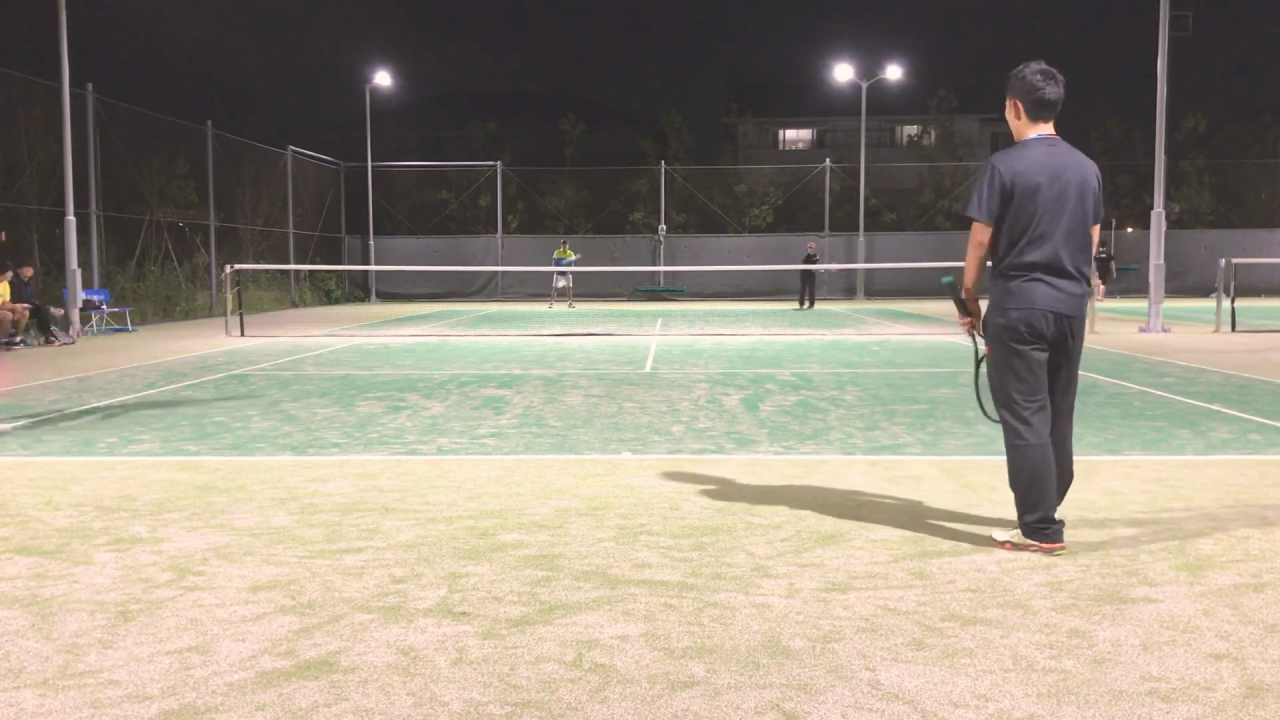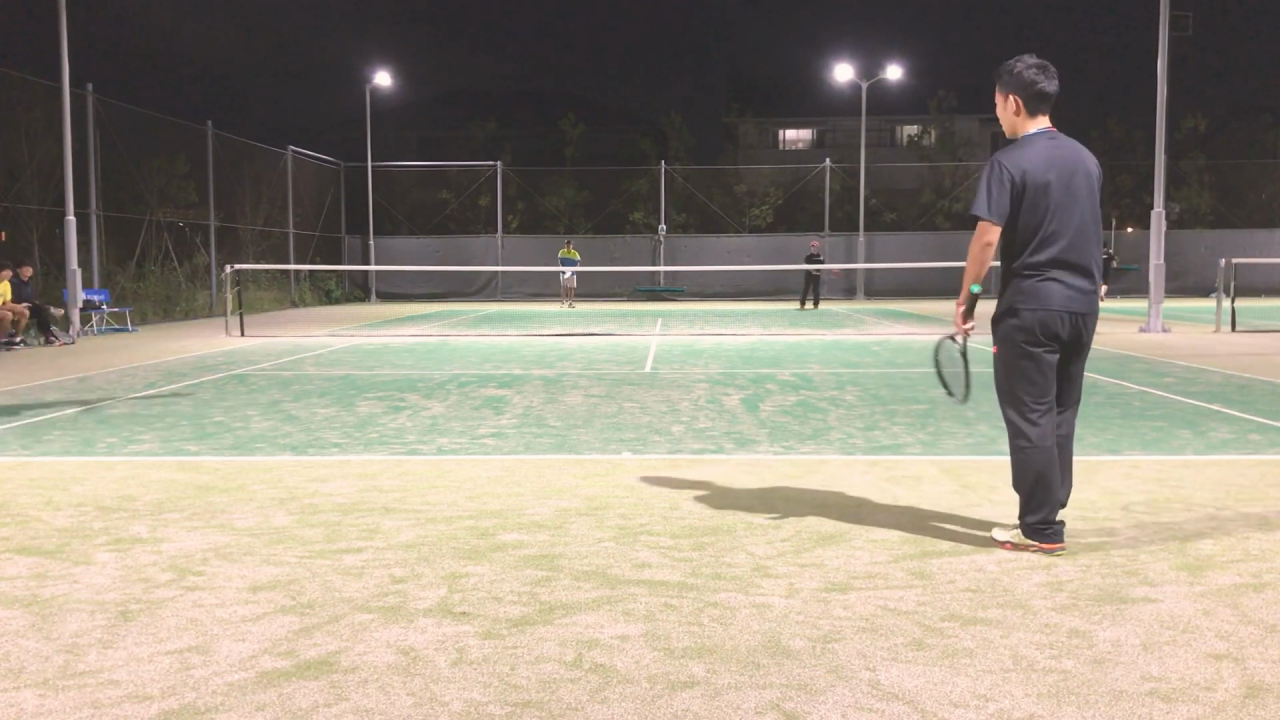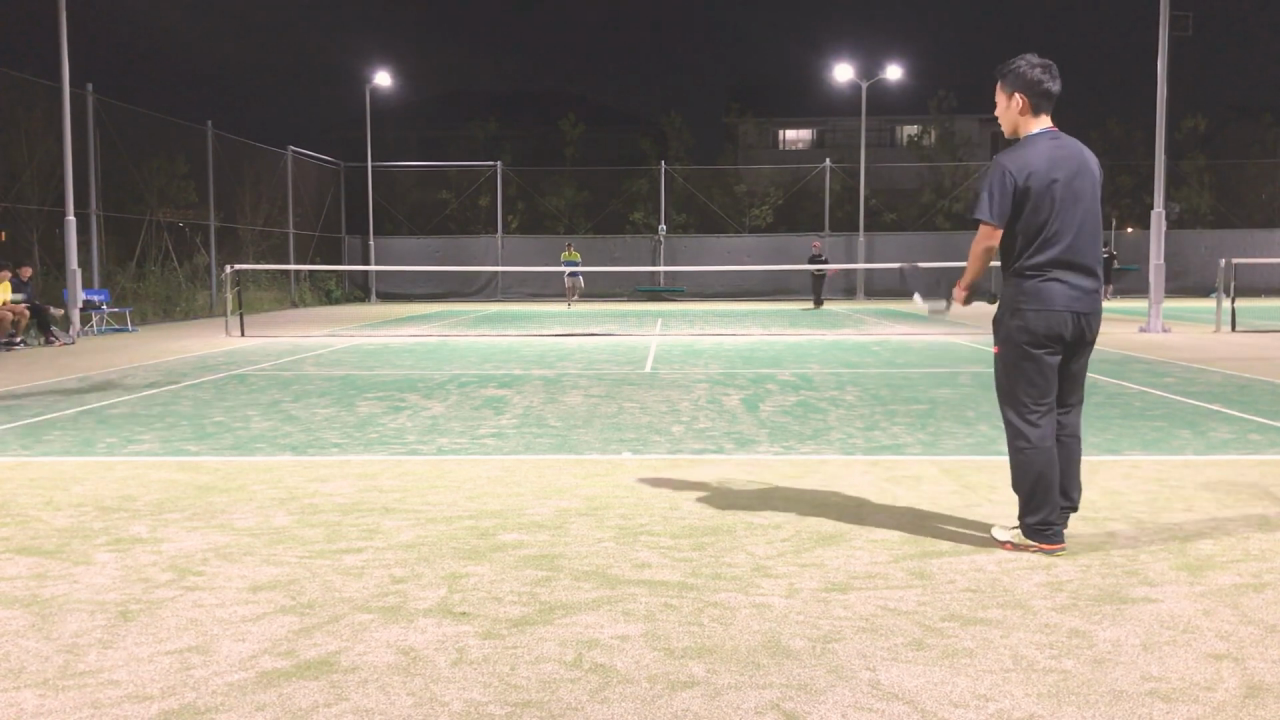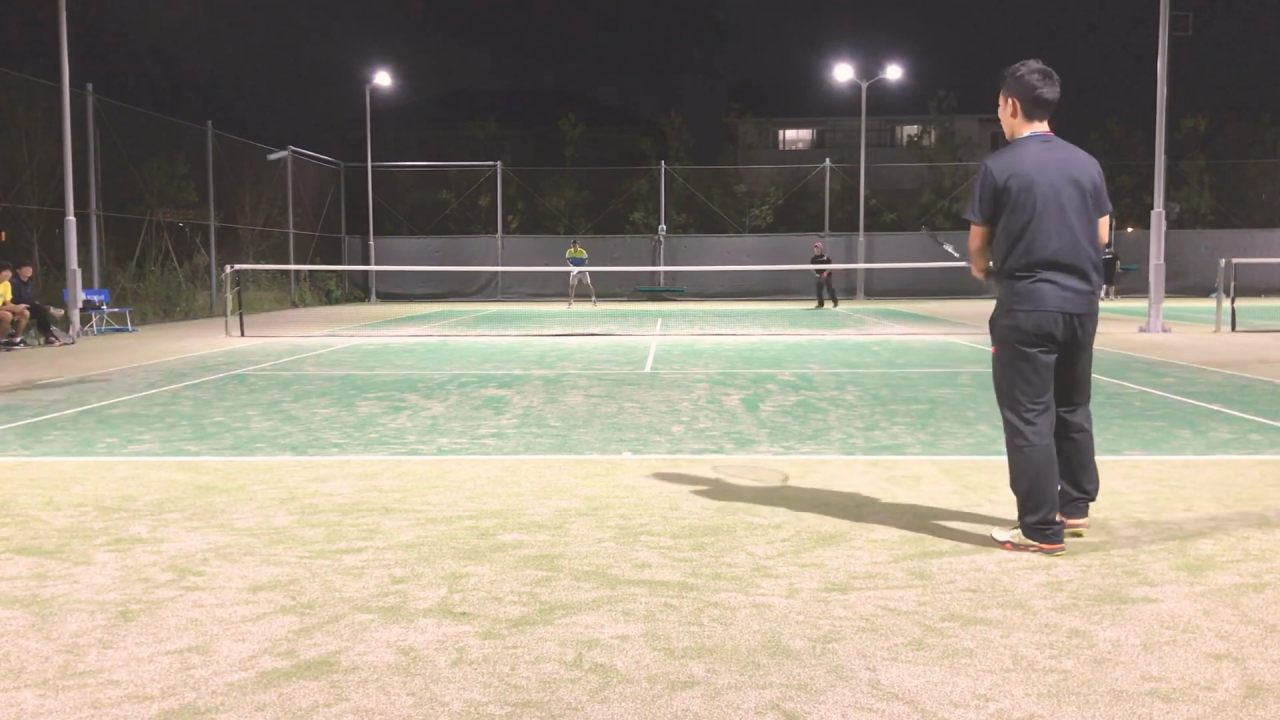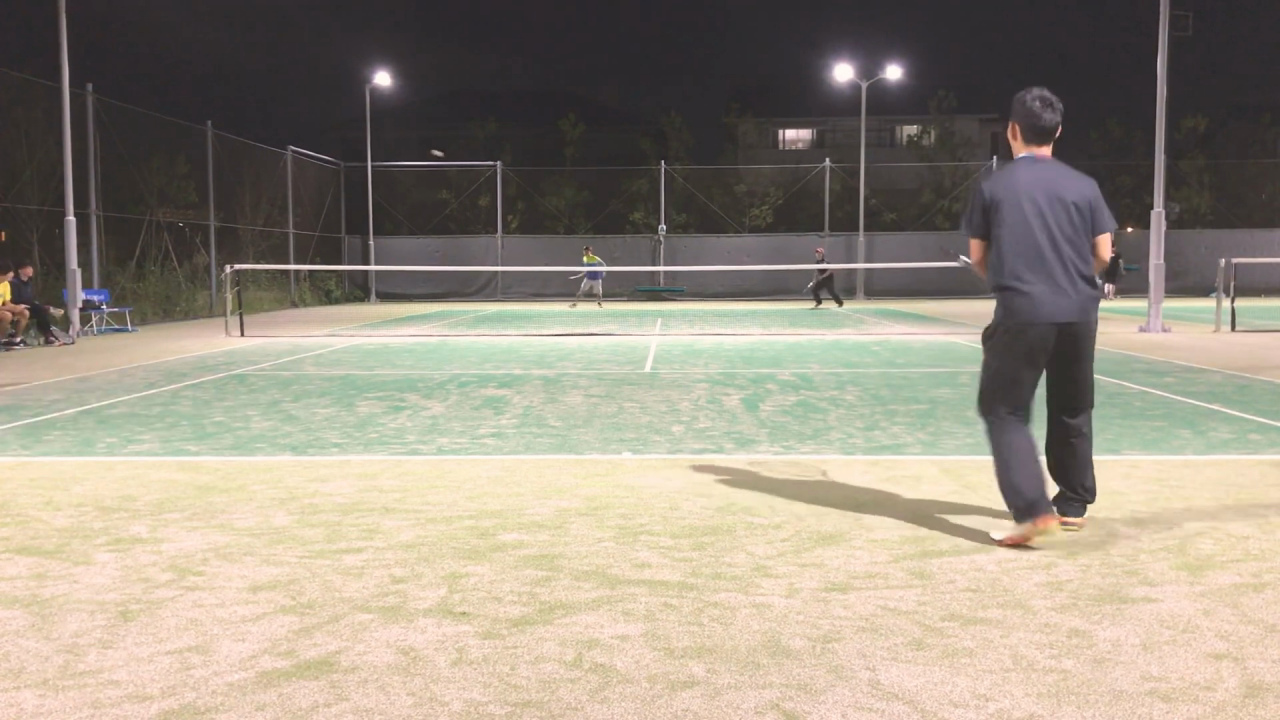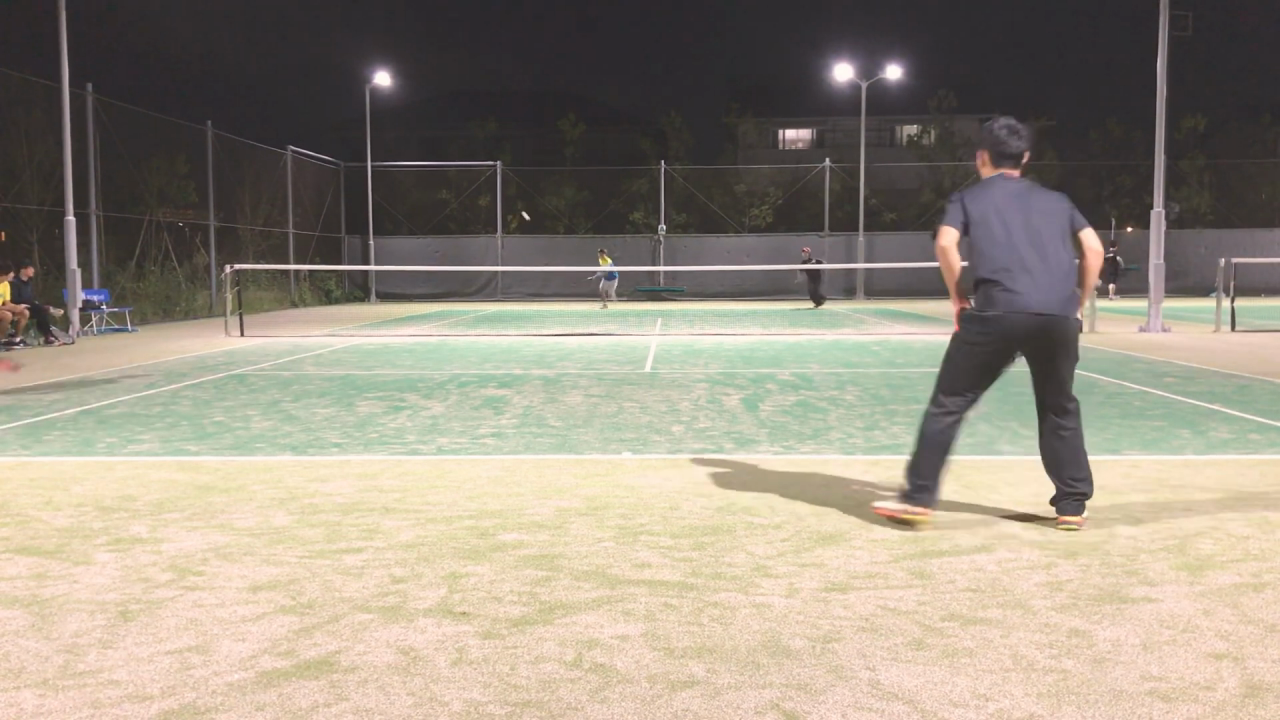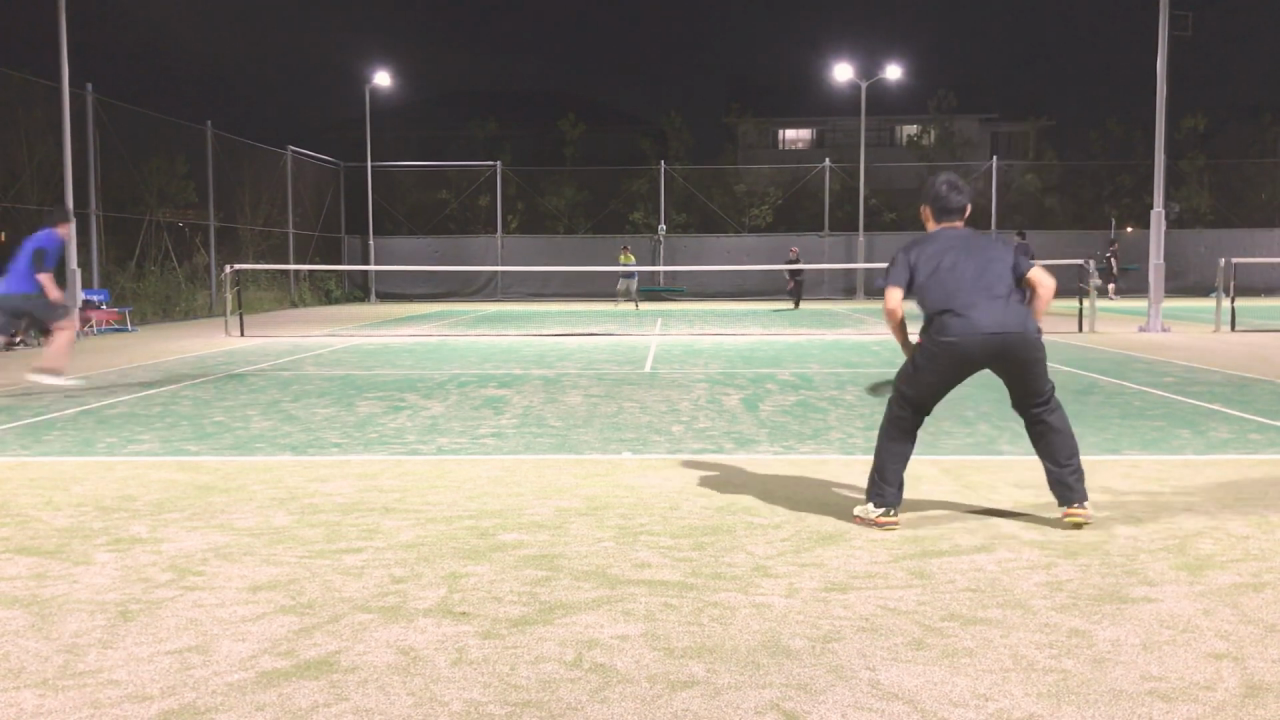
dt=0.3s
person 1, frame 1
left shoulder: (1003, 166)
right shoulder: (1087, 168)
left elbow: (980, 240)
right elbow: (1091, 243)
left wrist: (969, 298)
left hip: (1017, 307)
right hip: (1070, 308)
left knee: (1024, 418)
right knee: (1058, 414)
left ankle: (1041, 529)
right ankle: (1045, 508)
person 1, frame 2
left shoulder: (1009, 162)
right shoulder: (1086, 159)
left elbow: (988, 238)
right elbow: (1082, 231)
left wrist: (964, 299)
left hip: (1031, 306)
right hip: (1082, 304)
left knee: (1030, 419)
right knee: (1060, 416)
left ankle: (1041, 529)
right ankle: (1047, 510)
person 1, frame 3
left shoulder: (1012, 164)
right shoulder: (1087, 158)
left elbow: (990, 239)
right elbow: (1080, 229)
left wrist: (964, 286)
left hip: (1032, 307)
right hip: (1084, 304)
left knee: (1029, 420)
right knee: (1065, 415)
left ankle: (1042, 530)
right ankle: (1059, 511)
person 1, frame 4
left shoulder: (998, 166)
right shoulder: (1086, 163)
left elbow: (979, 240)
right elbow: (1101, 235)
left wrist: (981, 267)
left hip: (1026, 307)
right hip: (1081, 303)
left knee: (1028, 419)
right knee: (1072, 409)
left ankle: (1041, 530)
right ankle: (1075, 506)
person 1, frame 5
left shoulder: (993, 186)
right shoulder: (1084, 186)
left elbow: (978, 257)
right elbow: (1103, 254)
left hip: (1021, 316)
right hip: (1078, 315)
left knee: (1005, 416)
right knee: (1073, 414)
left ankle: (1034, 511)
right ankle: (1073, 505)
person 1, frame 6
left shoulder: (969, 198)
right shoulder: (1056, 200)
left elbow: (945, 245)
right elbow: (1094, 250)
left wrist: (958, 301)
right wrist: (1078, 305)
left hip: (1000, 309)
right hip: (1059, 312)
left knee: (948, 401)
right knee: (1061, 410)
left ankle: (917, 498)
right ankle: (1073, 506)
person 1, frame 7
left shoulder: (913, 251)
right shoulder: (996, 245)
left elbow: (893, 307)
right elbow: (1045, 284)
left wrist: (908, 347)
left hip: (954, 334)
right hip: (1016, 331)
left knee: (905, 409)
right knee: (1042, 409)
left ankle: (882, 504)
right ankle: (1075, 500)
